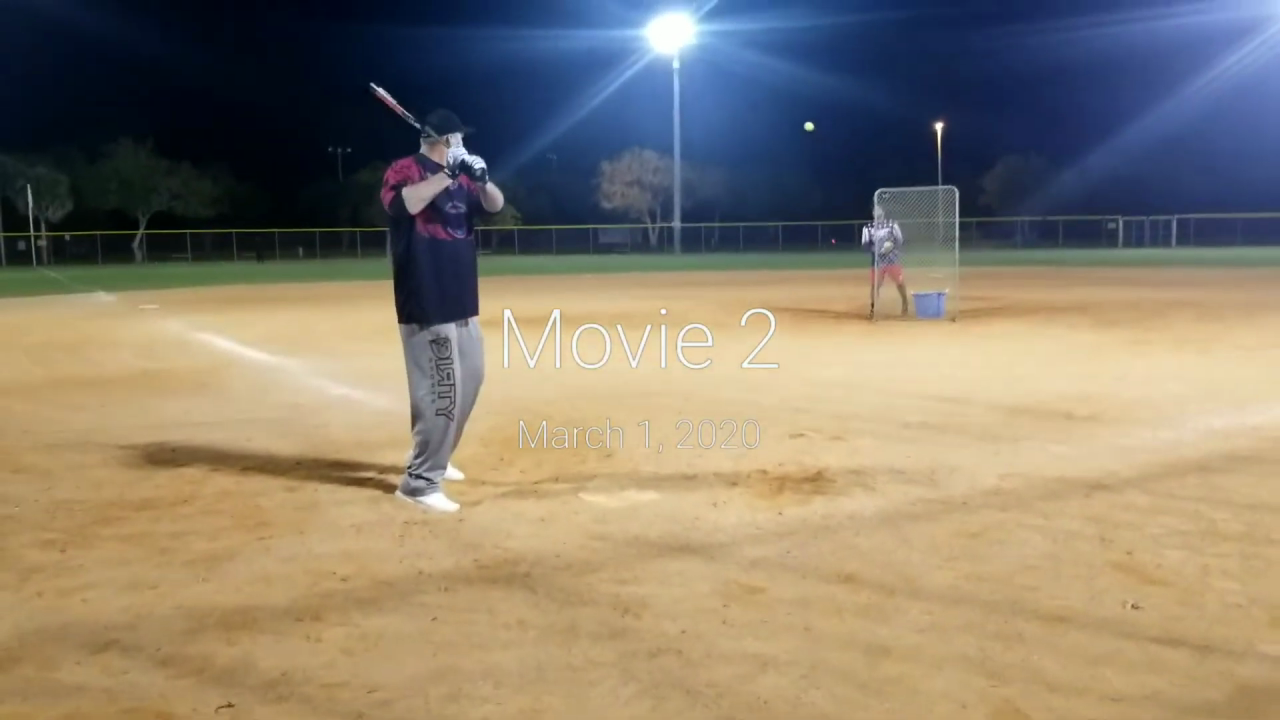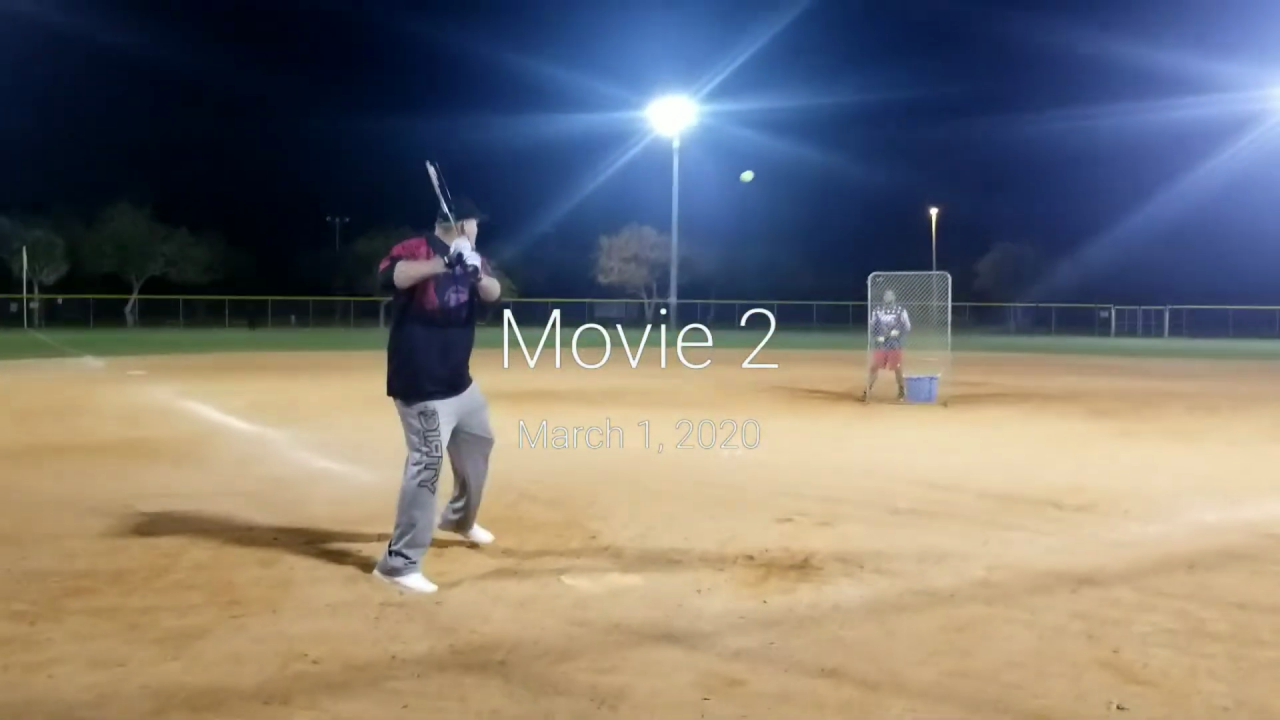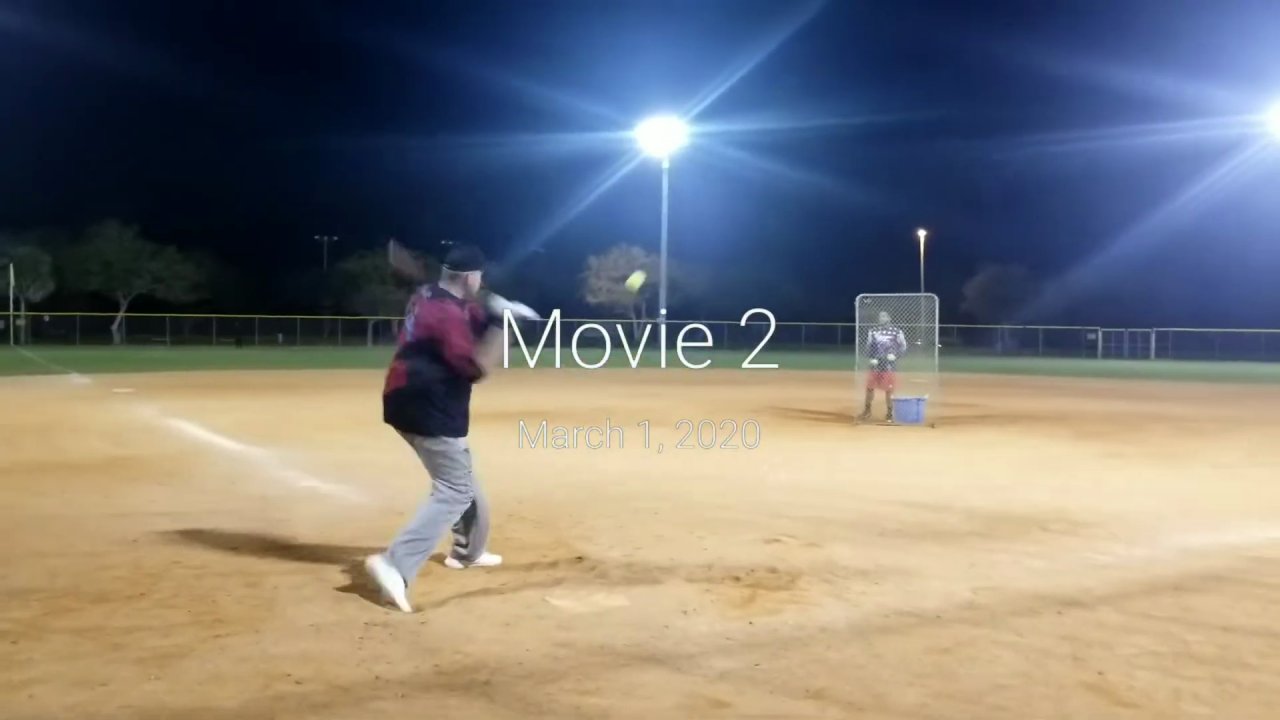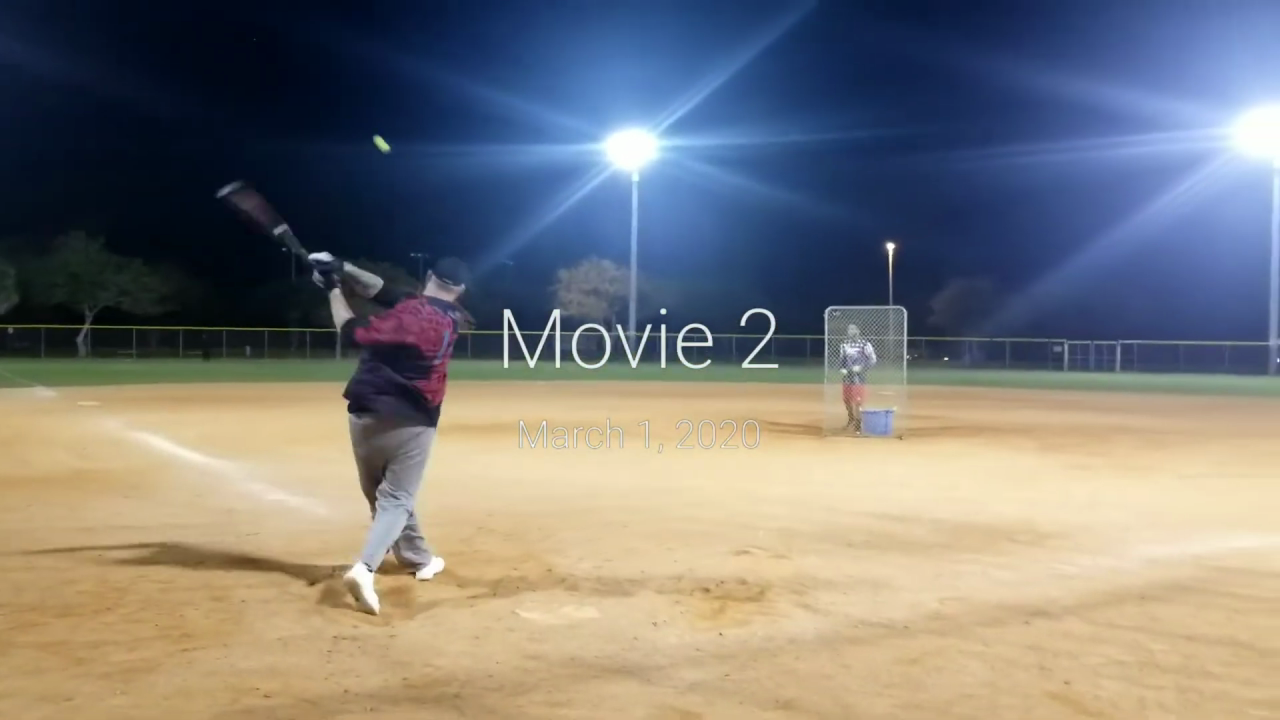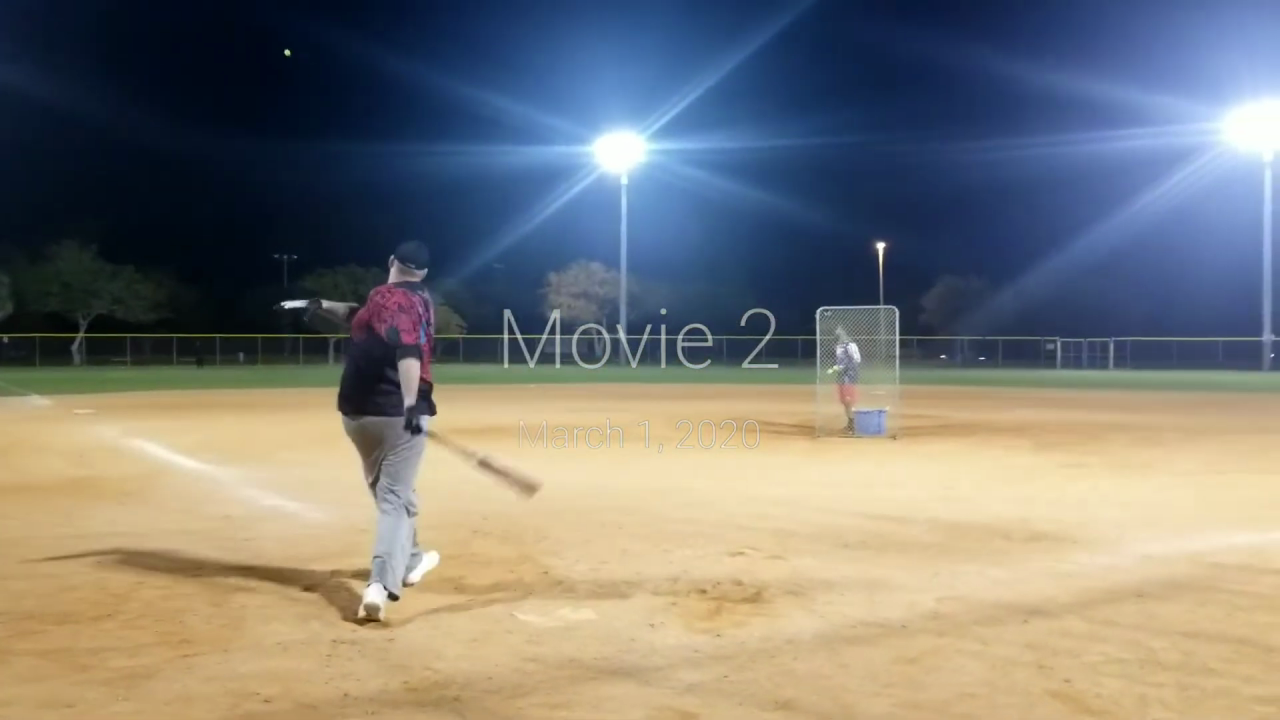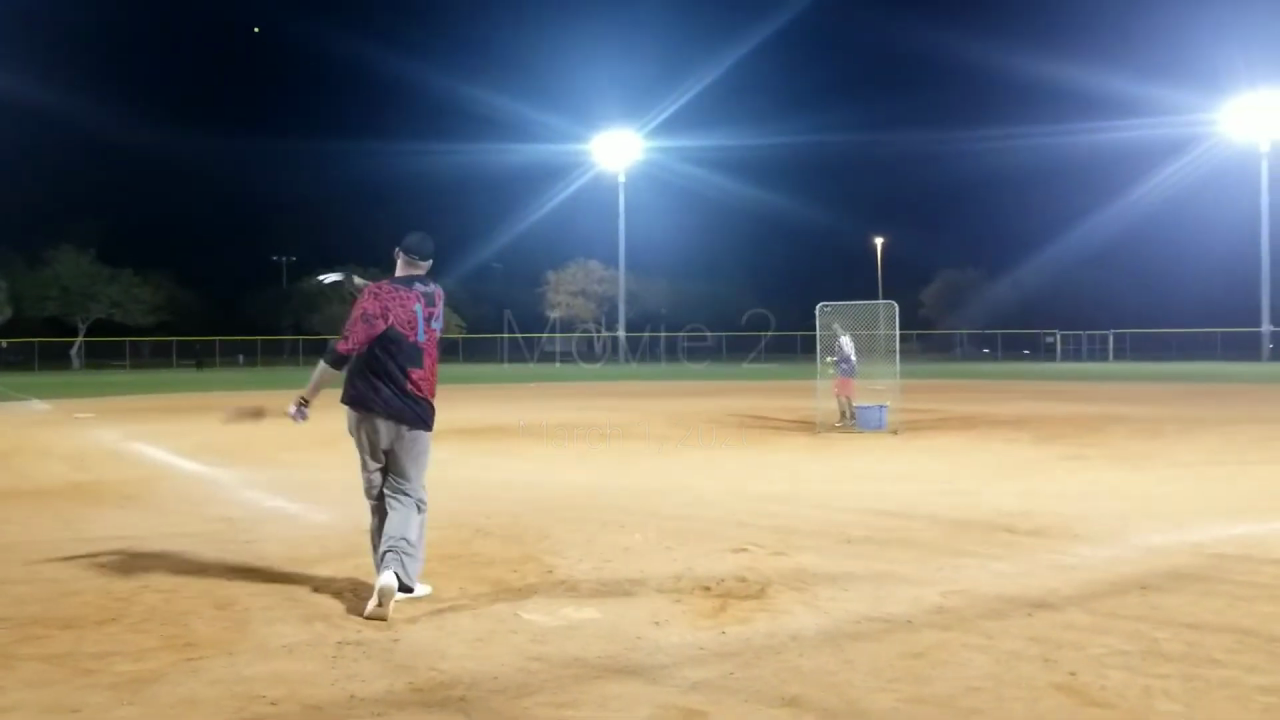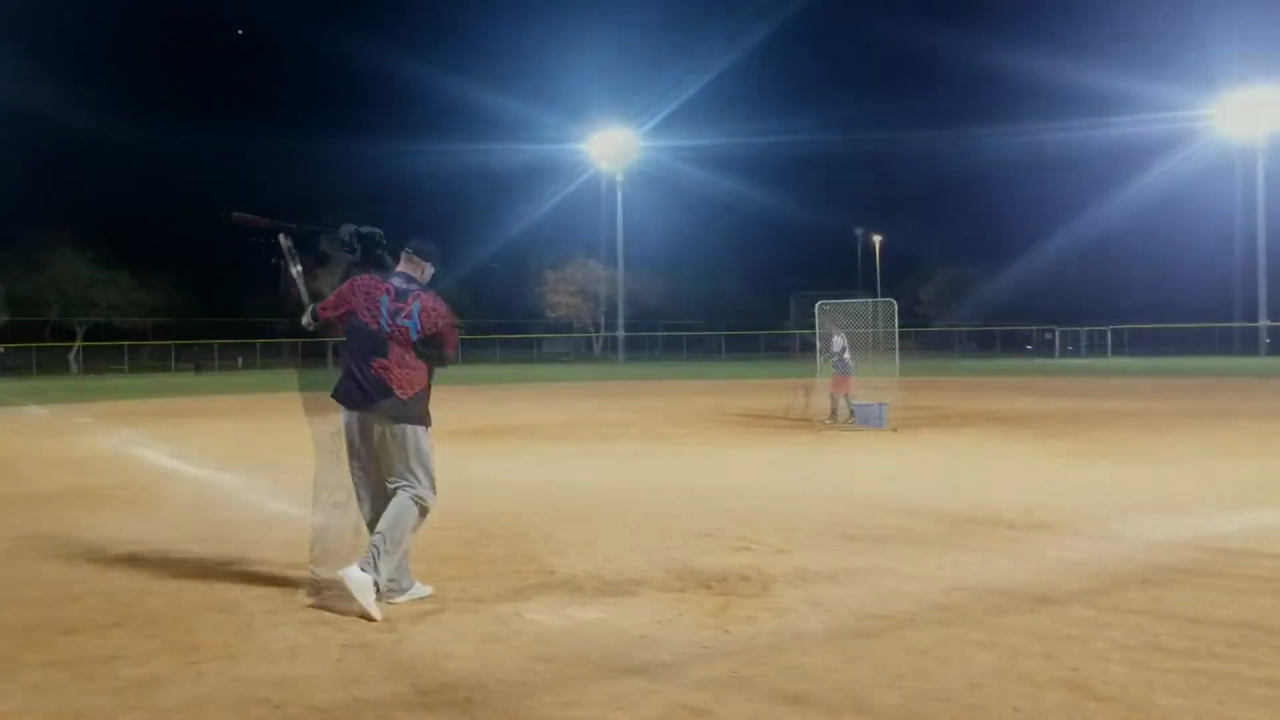
dt=0.3s
person 1, frame 1
left shoulder: (461, 175)
right shoulder: (406, 170)
left elbow: (495, 205)
right elbow: (400, 205)
left wrist: (481, 179)
right wrist: (447, 175)
left hip: (462, 301)
right hip: (427, 304)
left knee: (469, 377)
right knee: (441, 390)
left ankle: (434, 456)
right ankle: (420, 482)
person 1, frame 2
left shoulder: (468, 258)
right shoulder: (416, 249)
left elbow: (492, 293)
right elbow: (390, 276)
left wrist: (476, 272)
right wrist: (445, 262)
left hip: (458, 379)
right hip: (420, 381)
left knee: (479, 439)
right knee: (427, 464)
left ankle: (459, 519)
right ankle: (399, 562)
person 1, frame 3
left shoulder: (431, 294)
right shoulder: (449, 310)
left elbow: (475, 314)
right elbow: (476, 367)
left wrist: (499, 312)
right wrist: (497, 320)
left hip: (406, 408)
right hip: (434, 415)
left knee: (460, 479)
right knee: (451, 493)
left ankle: (469, 549)
right ankle: (391, 562)
person 1, frame 4
left shoulder: (414, 311)
right shoulder: (454, 318)
left elbow: (355, 335)
left wrist: (333, 287)
right wrist: (345, 269)
left hip: (368, 413)
right hip: (416, 420)
left knee: (382, 493)
right knee: (397, 499)
left ankle: (417, 557)
right ankle: (365, 566)
person 1, frame 5
left shoulder: (385, 296)
right shoulder: (419, 299)
left elbow: (404, 346)
left wrist: (408, 406)
right wrist: (320, 306)
left hip: (361, 413)
right hip: (402, 413)
left knee: (387, 492)
right knee: (395, 497)
left ankle: (404, 562)
right ankle: (382, 584)
person 1, frame 6
left shoulder: (378, 295)
right shoulder: (436, 295)
left elbow: (342, 351)
left wrist: (306, 399)
left hip: (371, 411)
right hip: (414, 413)
left knee: (380, 497)
right knee: (407, 496)
left ankle: (394, 573)
right ankle: (396, 572)
person 1, frame 7
left shoulder: (360, 286)
right shoulder: (434, 308)
left elbow: (314, 316)
right elbow: (443, 358)
left wrist: (309, 319)
left hip: (356, 405)
right hip: (399, 411)
left knee: (374, 497)
right knee: (413, 491)
left ankle: (396, 580)
right ankle: (368, 569)
